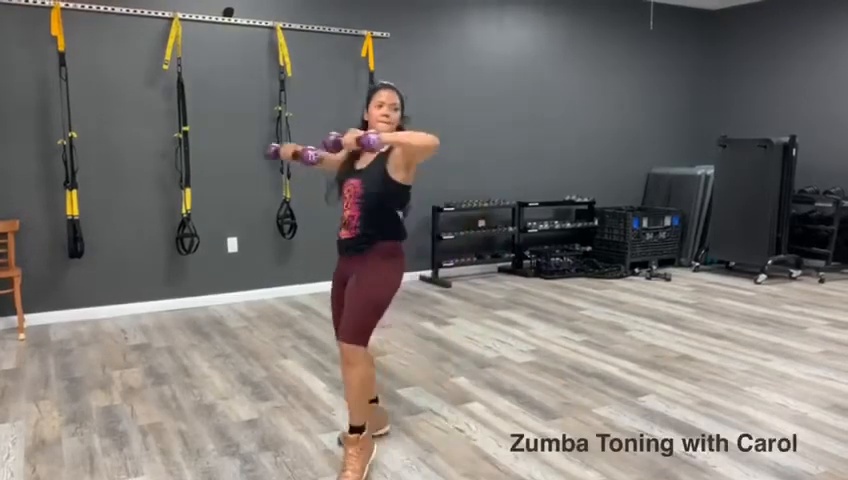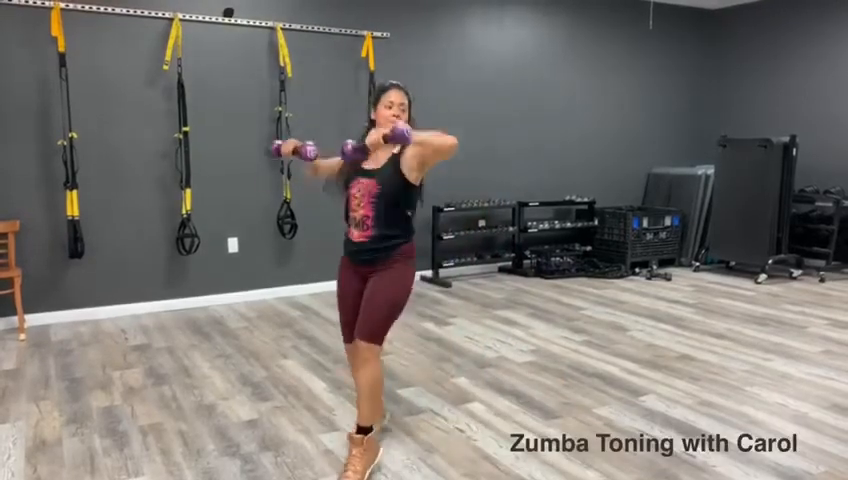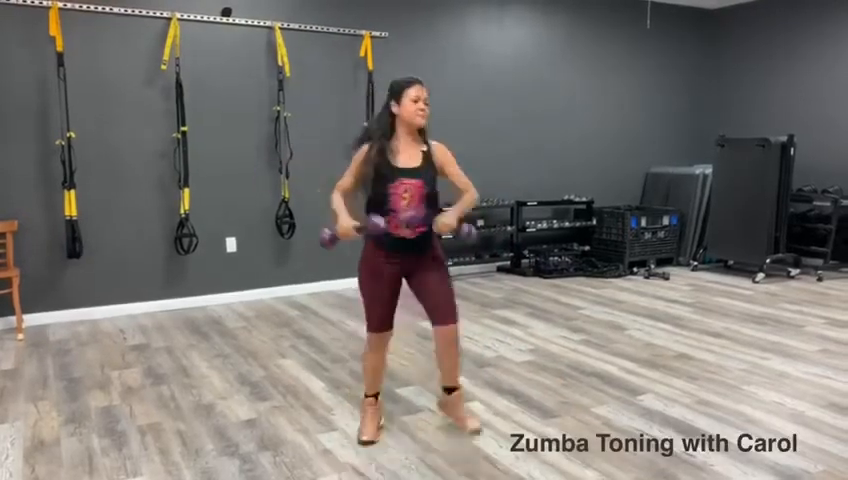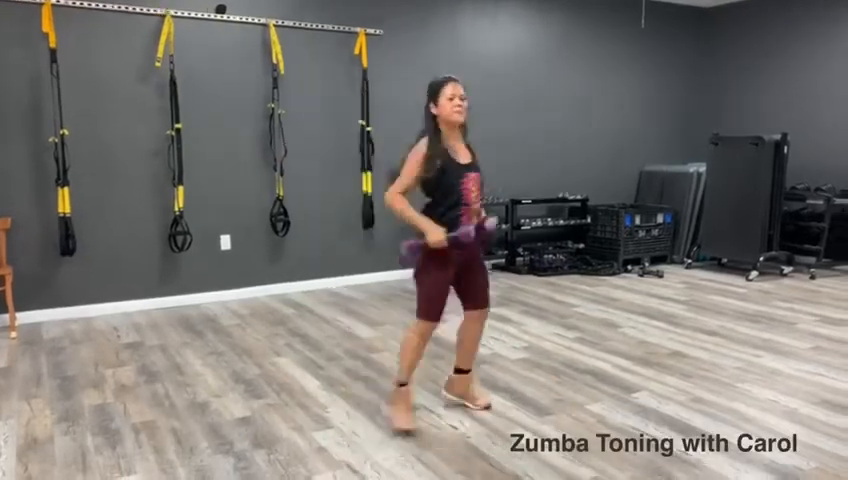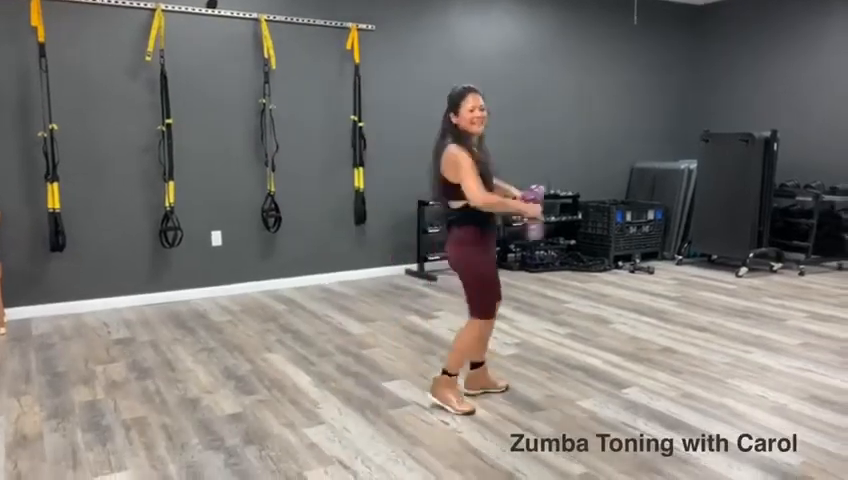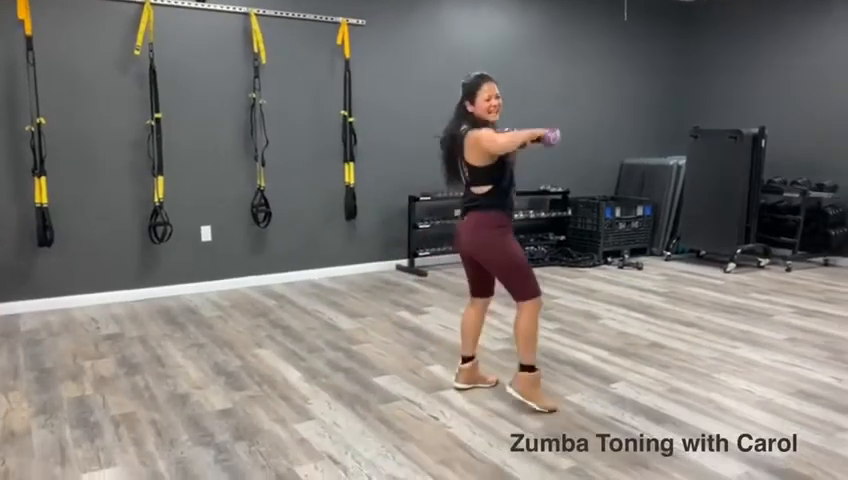
dt=0.3s
person 1, frame 1
left shoulder: (399, 154)
right shoulder: (352, 154)
left elbow: (430, 143)
right elbow: (326, 161)
left wrist: (373, 138)
right wrist: (297, 151)
left hip: (380, 260)
right hip: (348, 259)
left knee: (352, 348)
right knee: (351, 345)
left ankle: (358, 443)
right ankle: (374, 415)
person 1, frame 2
left shoulder: (409, 153)
right shoulder: (356, 154)
left elbow: (449, 144)
right elbow: (323, 169)
left wrist: (394, 137)
right wrist: (298, 151)
left hip: (393, 263)
right hip: (354, 262)
left knee: (369, 346)
right knee: (353, 345)
left ankle: (363, 446)
right ankle: (371, 409)
person 1, frame 3
left shoulder: (435, 151)
right shoulder: (371, 151)
left elbow: (469, 190)
right elbow: (340, 192)
left wrist: (454, 213)
right wrist: (343, 217)
left hip: (425, 255)
right hip: (380, 256)
left knee: (447, 328)
right knee: (378, 335)
left ankle: (451, 400)
right ankle: (371, 405)
person 1, frame 4
left shoulder: (466, 146)
right shoulder: (426, 149)
right elbow: (393, 197)
left wrist: (480, 214)
right wrist: (428, 227)
left hip: (468, 242)
right hip: (439, 247)
left knee: (478, 312)
right knee: (427, 321)
left ankle: (460, 382)
right ankle: (400, 392)
person 1, frame 5
left shoulder: (472, 148)
right shoulder: (456, 153)
left elbow: (487, 183)
right elbow: (479, 198)
left wrist: (512, 192)
right wrist: (523, 209)
left hip: (479, 240)
right hip: (467, 242)
left knee: (487, 308)
right knee: (482, 316)
left ankle: (476, 375)
right ankle: (444, 384)
person 1, frame 6
left shoulder: (463, 135)
right shoulder: (480, 136)
right elbow: (502, 144)
left wrist: (515, 138)
right wrist: (534, 132)
left hip: (469, 228)
right hip: (490, 228)
left knee: (480, 298)
right knee: (530, 299)
left ankle: (467, 368)
right ankle: (527, 381)
